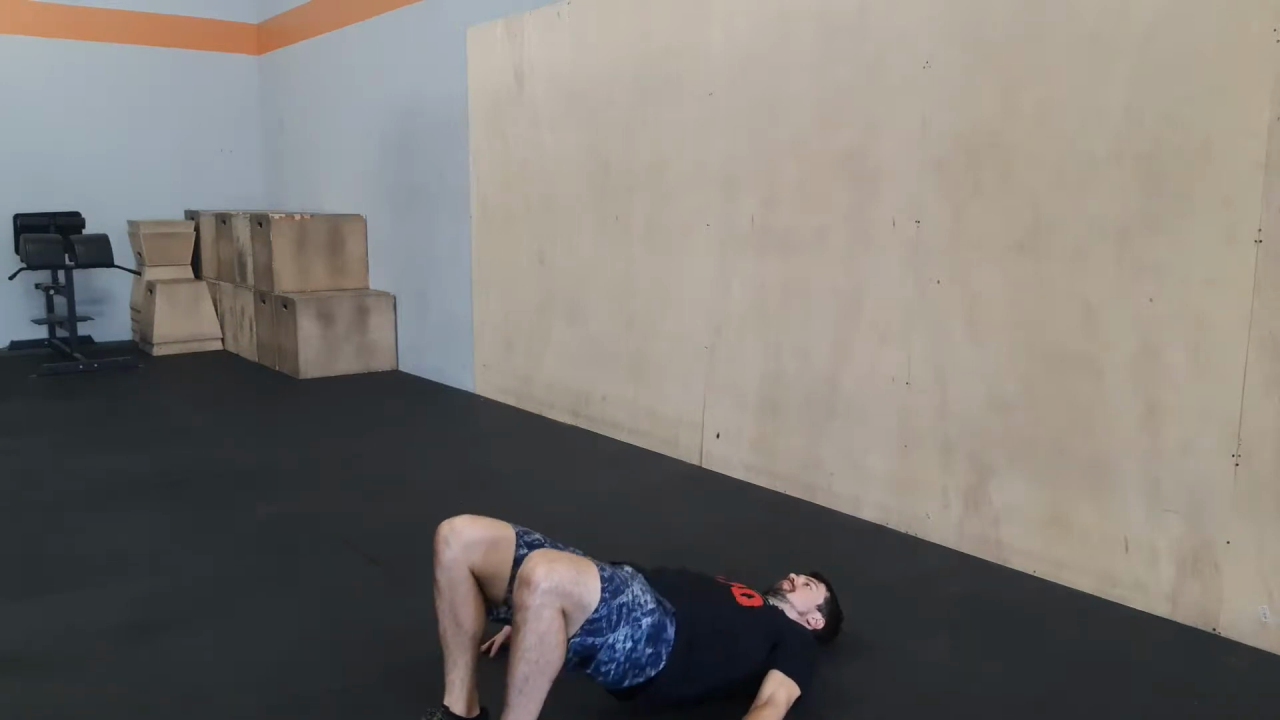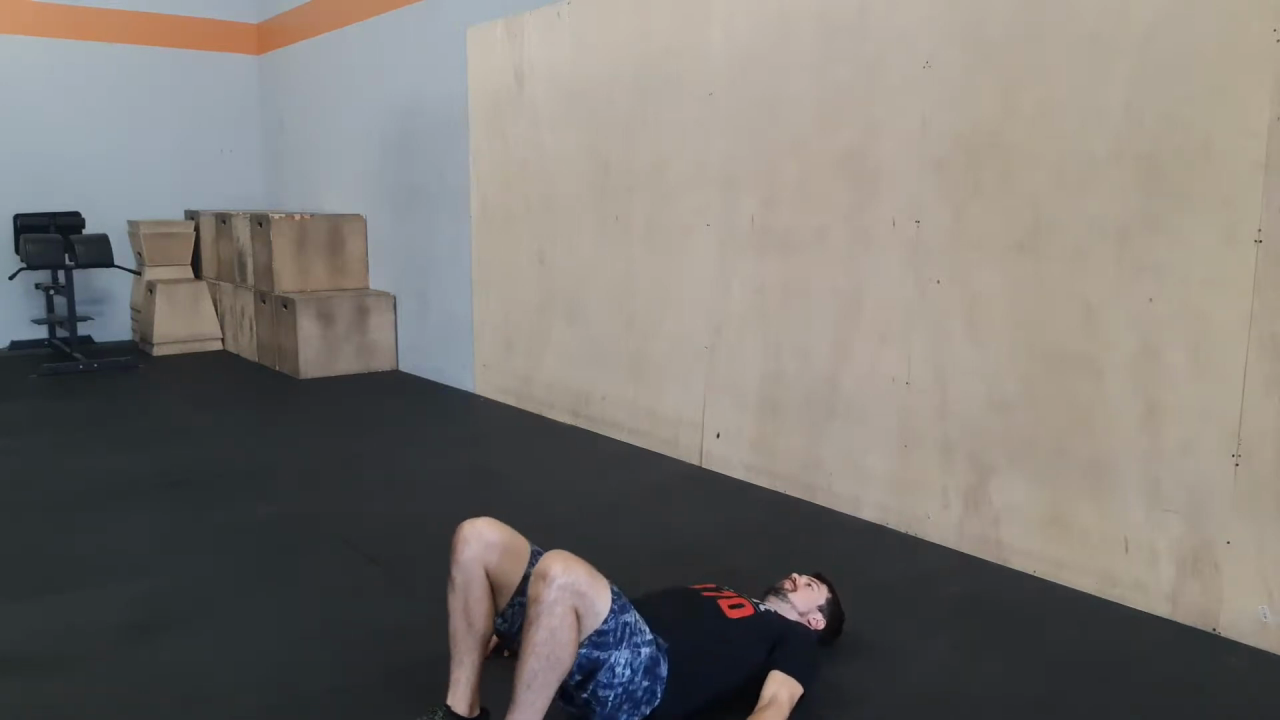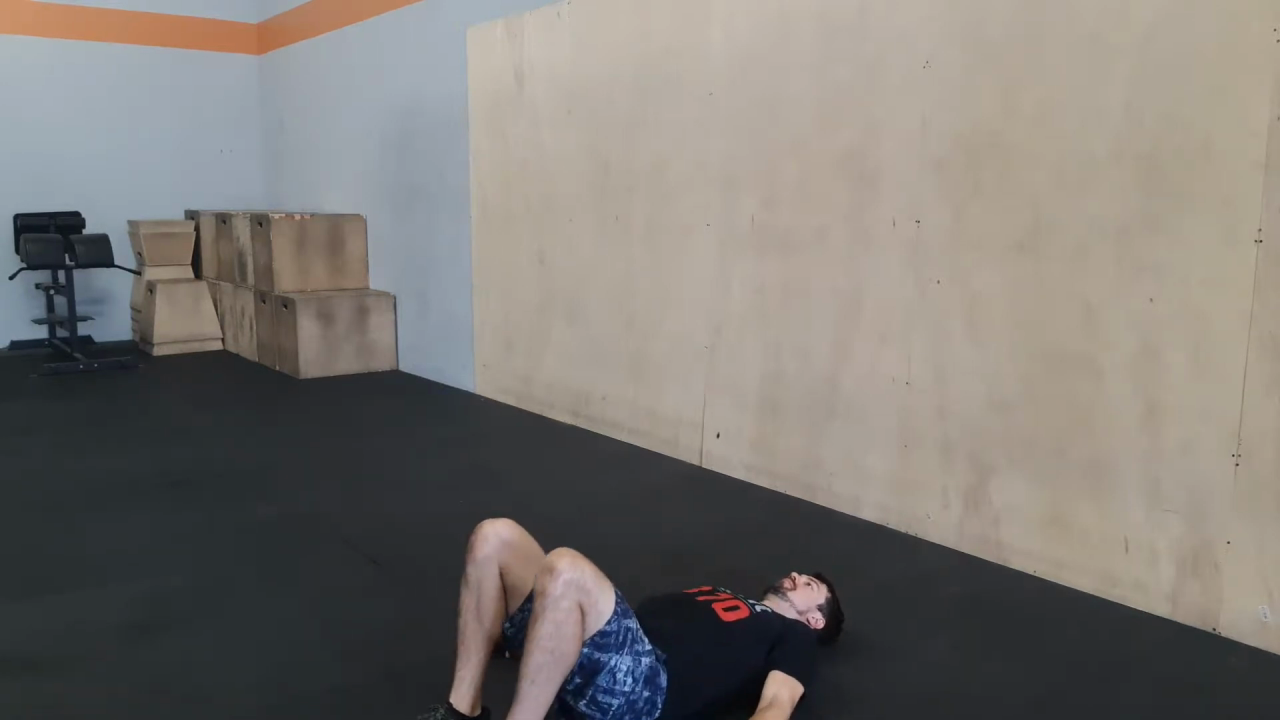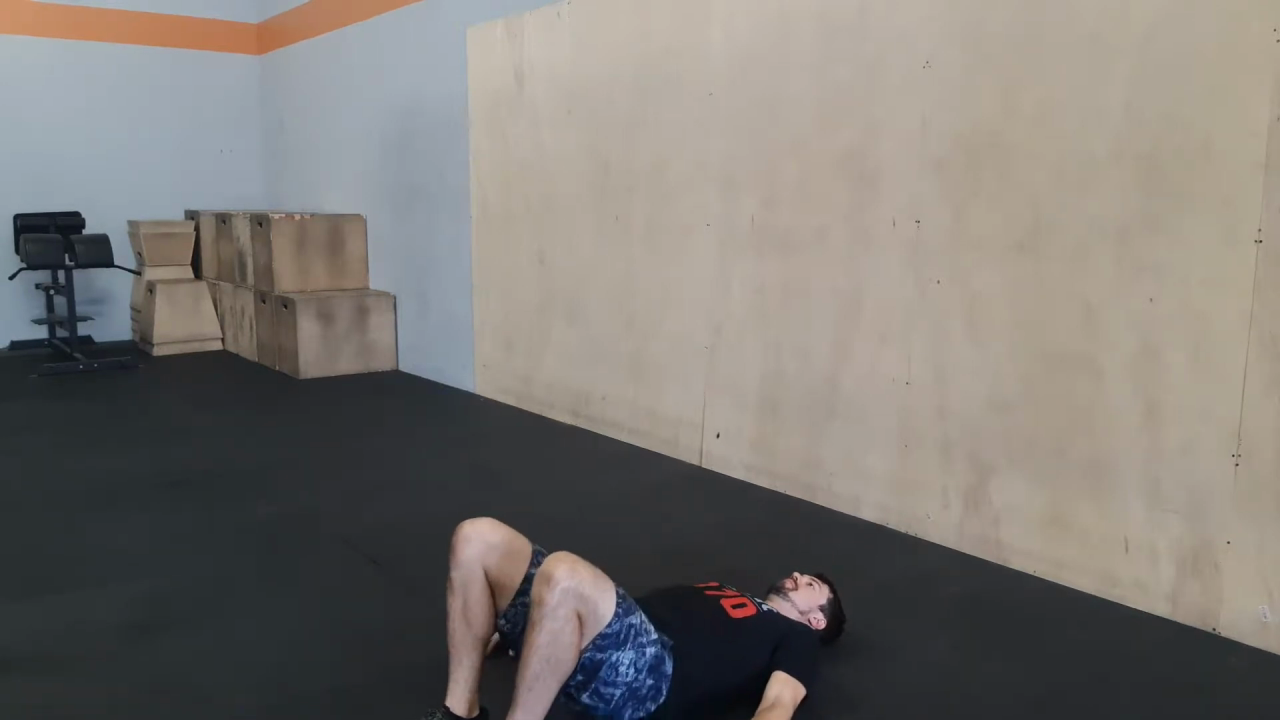
dt=0.5s
person 1, frame 1
left shoulder: (794, 638)
right shoulder: (726, 597)
right wrist: (532, 620)
left hip: (650, 634)
left knee: (543, 577)
right knee: (458, 538)
person 1, frame 2
left shoulder: (792, 638)
right shoulder: (719, 597)
right wrist: (533, 623)
left hip: (642, 669)
right hip: (593, 655)
left knee: (560, 573)
right knee: (479, 538)
person 1, frame 3
left shoulder: (792, 637)
right shoulder: (716, 597)
right wrist: (518, 623)
left hip: (639, 682)
right hip: (578, 665)
left knee: (567, 569)
right knee: (497, 537)
person 1, frame 4
left shoulder: (794, 637)
right shoulder: (720, 595)
right wrist: (533, 622)
left hip: (647, 665)
right hip: (595, 649)
left knee: (564, 574)
right knee: (478, 538)
